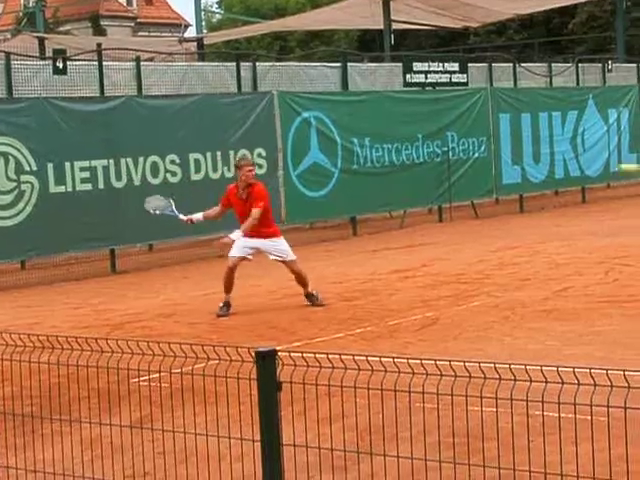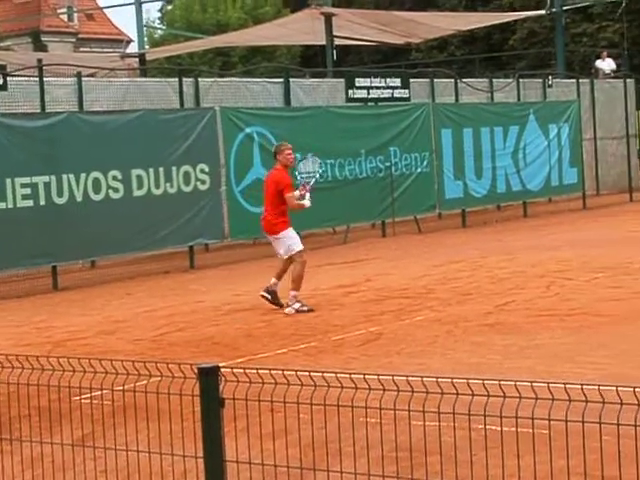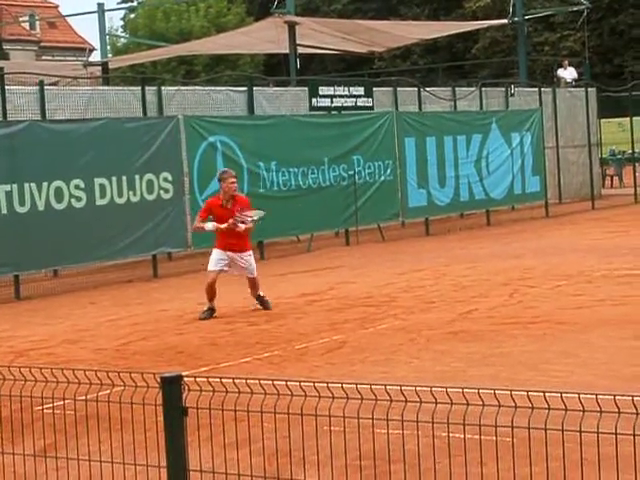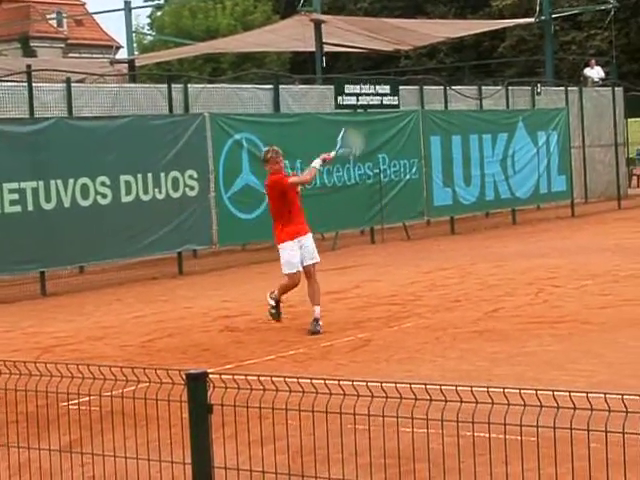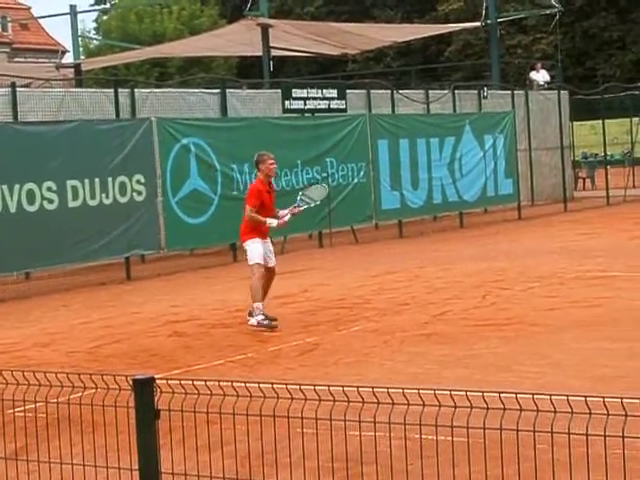
dt=1s
person 1, frame 1
left shoulder: (259, 190)
right shoulder: (230, 191)
left elbow: (254, 218)
right elbow: (220, 210)
left wrist: (234, 236)
right wrist: (198, 216)
left hip: (270, 237)
right hip: (247, 237)
left knee: (295, 269)
right knee: (231, 266)
left ankle: (310, 294)
right ankle: (226, 302)
person 1, frame 2
left shoulder: (273, 175)
right shoulder: (283, 178)
right elbow: (293, 205)
left wrist: (298, 193)
right wrist: (306, 203)
left hip: (272, 224)
right hip: (279, 225)
left knee: (291, 258)
right knee: (300, 260)
left ankle: (271, 288)
right ankle: (293, 302)
person 1, frame 3
left shoulder: (243, 201)
right shoulder: (210, 203)
left elbow: (250, 227)
right elbow: (196, 227)
left wrist: (240, 226)
right wrist: (208, 226)
left hip: (243, 249)
right hip: (221, 249)
left knee: (253, 281)
right knee: (211, 280)
left ankle: (258, 296)
right ankle: (211, 307)
person 1, frame 4
left shoulder: (283, 178)
right shoulder: (273, 182)
right elbow: (306, 180)
right wrist: (318, 161)
left hip: (303, 234)
right hip: (286, 238)
left knee: (311, 274)
right knee: (293, 280)
left ankle: (316, 318)
right ankle: (274, 296)
person 1, frame 5
left shoulder: (270, 187)
right shoulder: (256, 188)
right elbow: (249, 216)
left wrist: (286, 213)
right wrist: (273, 223)
left hip: (263, 236)
right hip: (252, 236)
left knee: (270, 272)
right knee: (258, 272)
left ankle: (257, 310)
right ankle: (256, 315)
